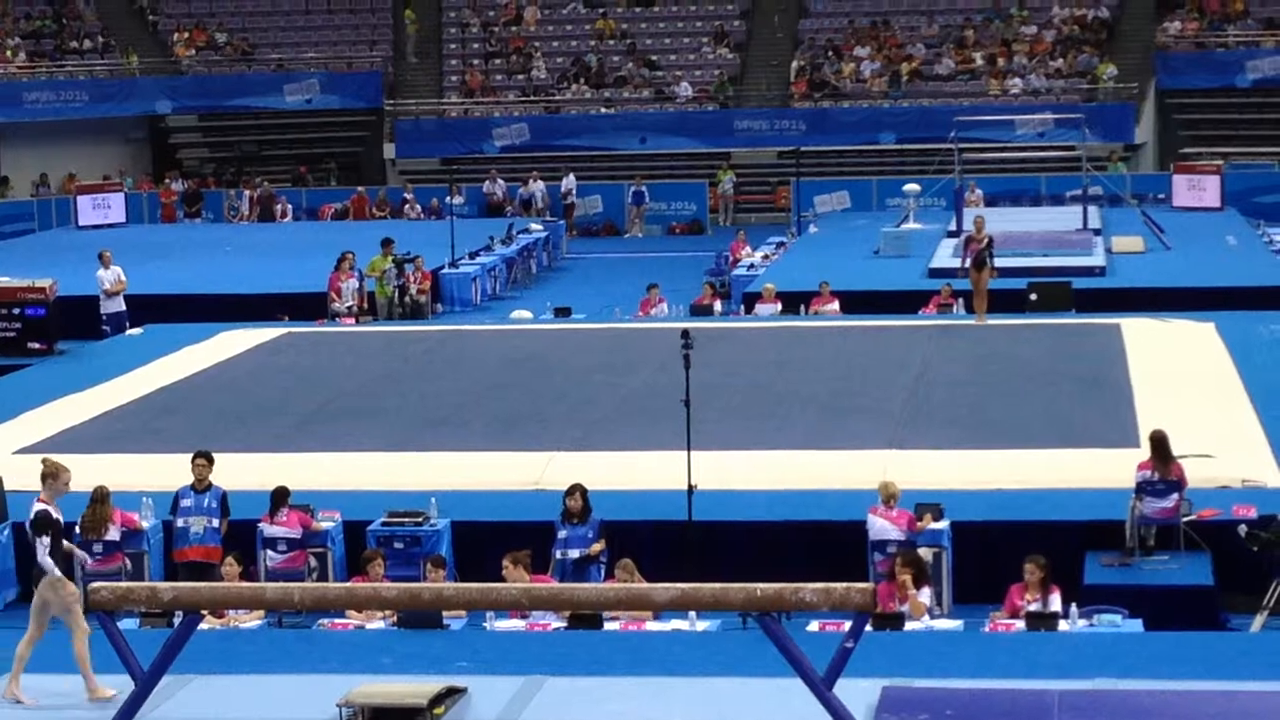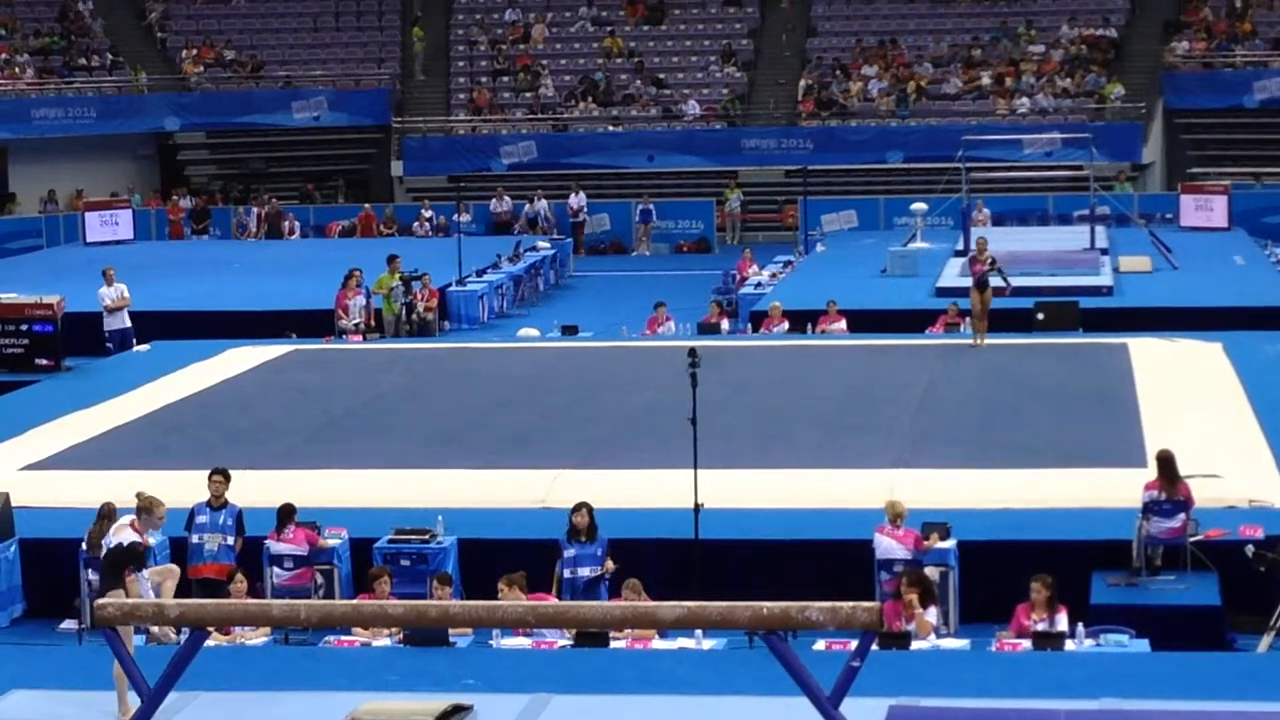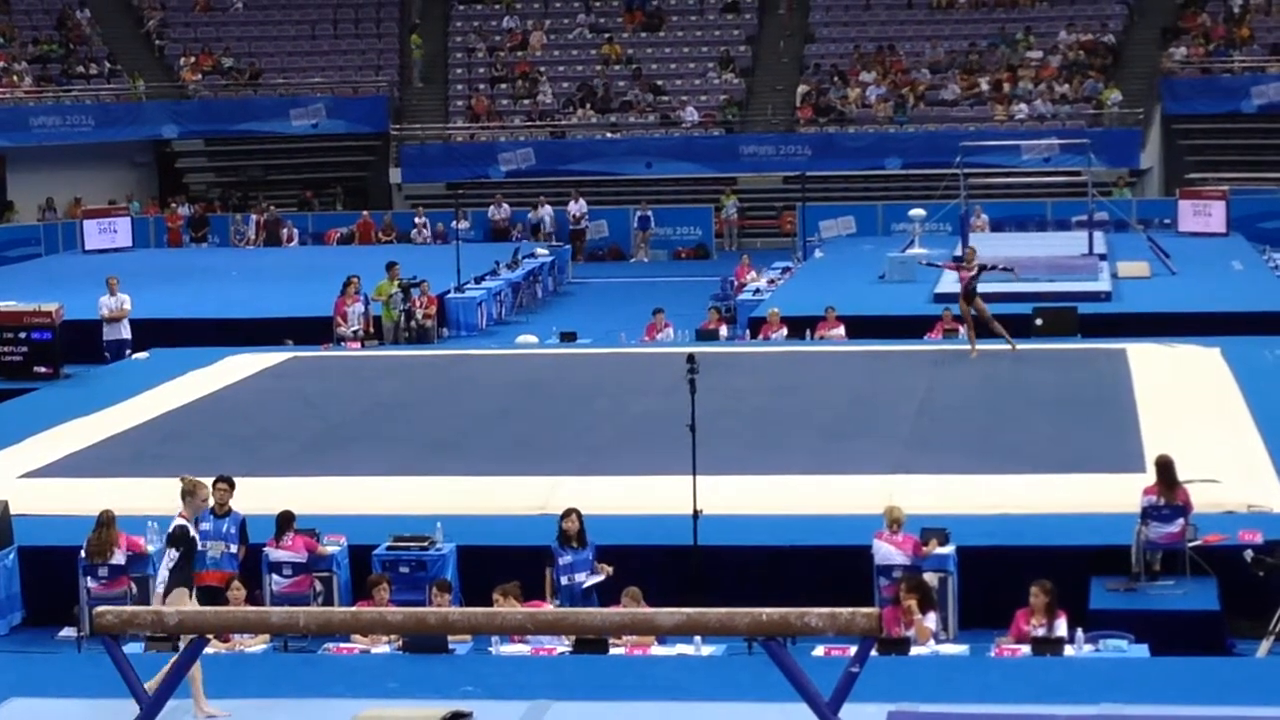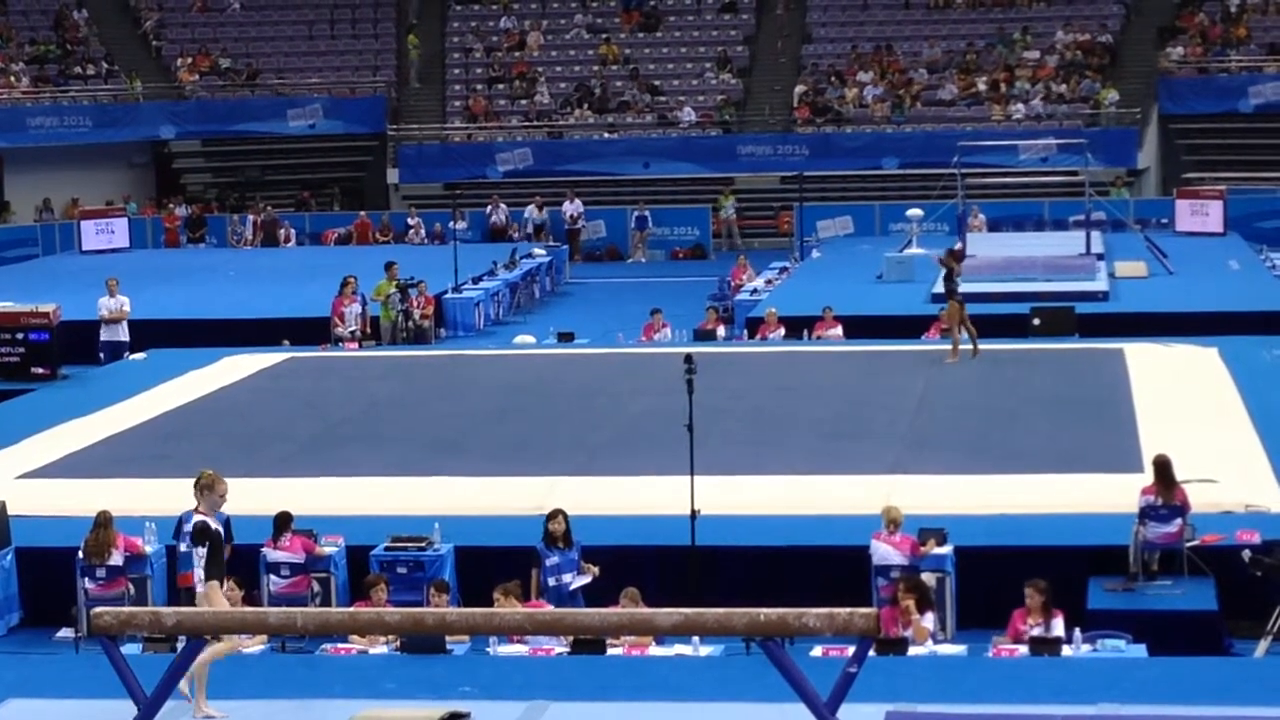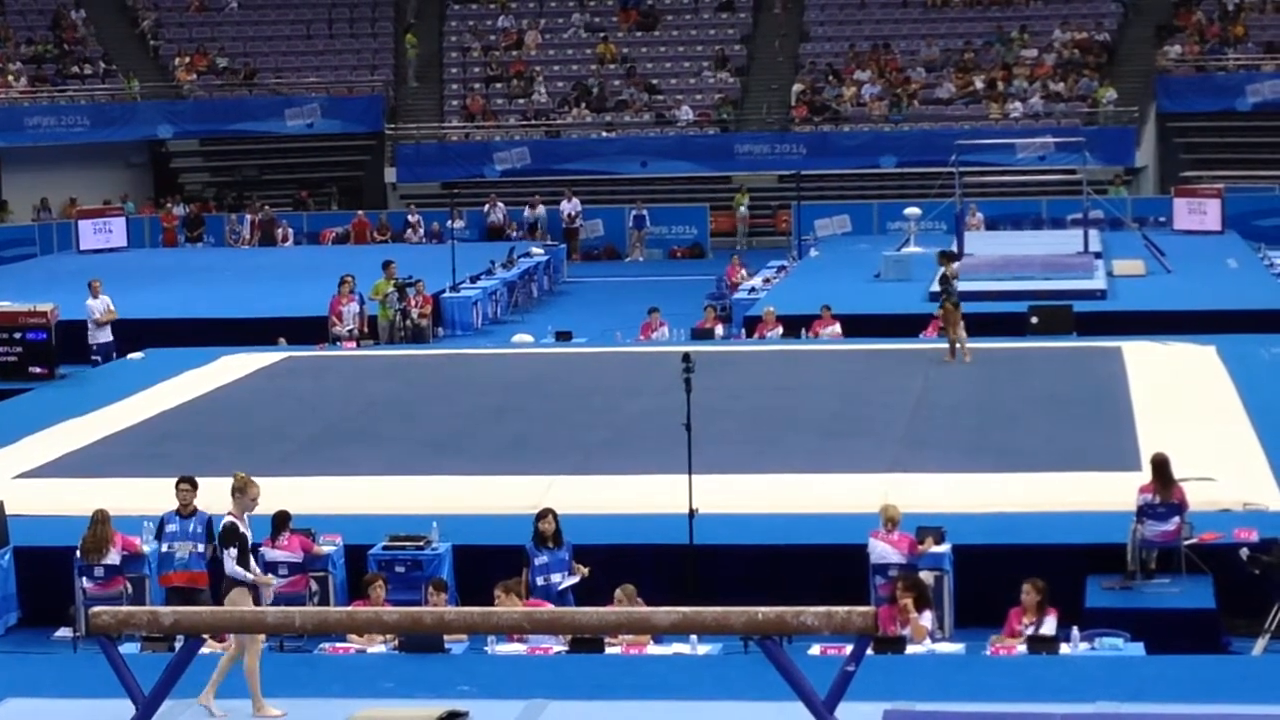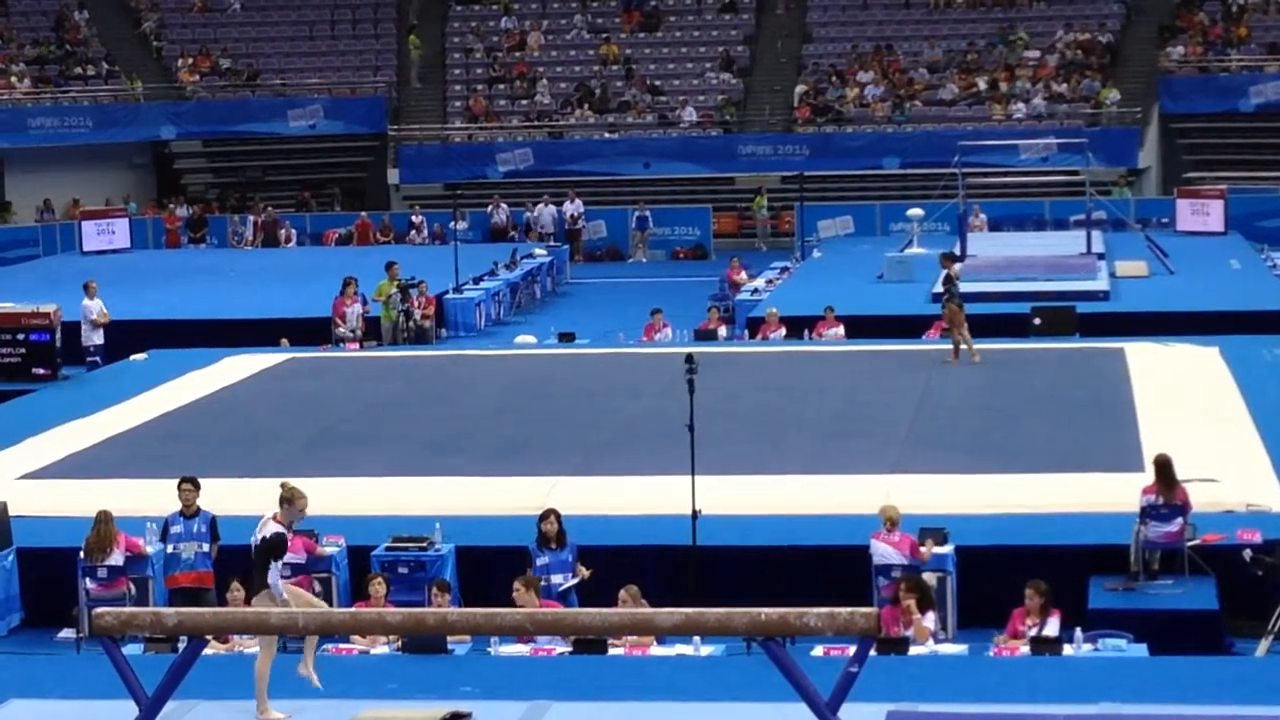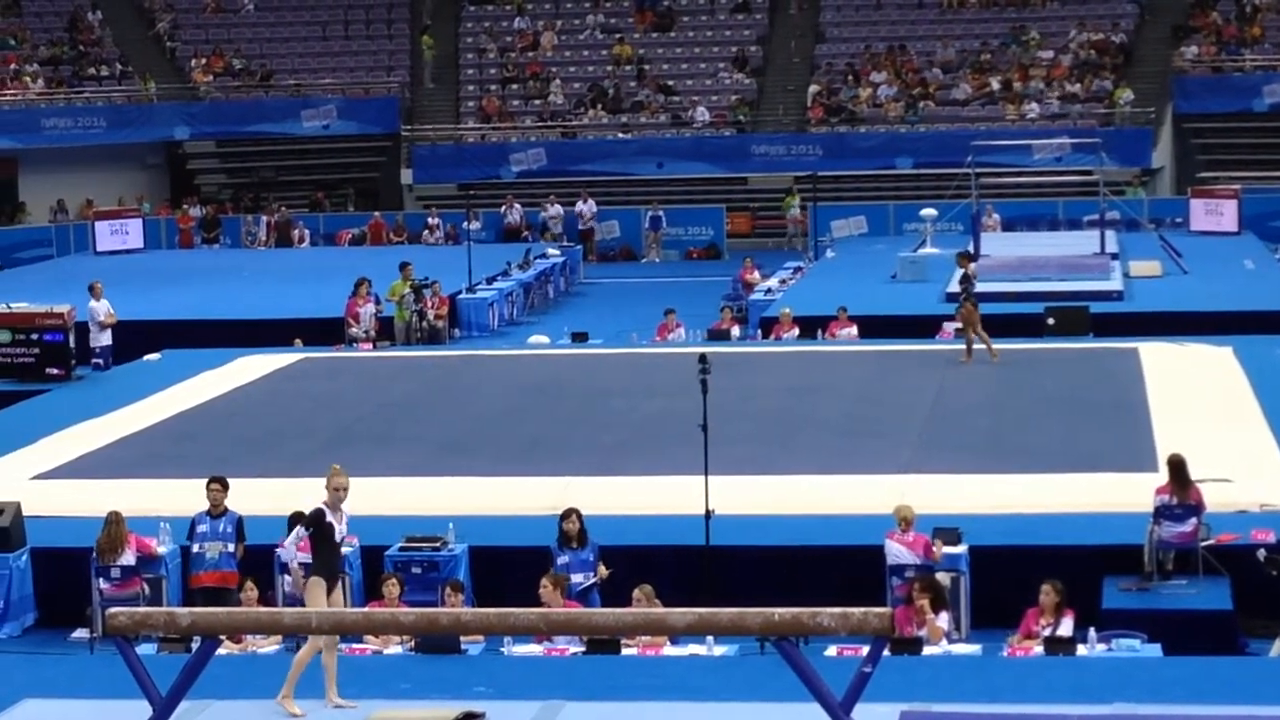
dt=0.7s
person 1, frame 1
left shoulder: (49, 505)
right shoulder: (43, 514)
right elbow: (42, 556)
left wrist: (72, 549)
right wrist: (65, 585)
left hip: (46, 578)
right hip: (49, 578)
left knee: (34, 632)
right knee: (81, 629)
left ankle: (12, 685)
right ankle: (93, 689)
person 1, frame 2
left shoulder: (126, 521)
right shoulder: (136, 546)
left elbow: (106, 544)
right elbow: (144, 587)
left hip: (120, 582)
right hip: (114, 590)
left knee: (172, 570)
right knee: (125, 650)
left ankle: (163, 624)
person 1, frame 3
left shoulder: (186, 523)
right shoulder: (180, 530)
right elbow: (166, 566)
right wrist: (157, 600)
left hip: (184, 590)
right hip: (176, 593)
right ankle: (150, 689)
person 1, frame 4
left shoulder: (211, 517)
right shoulder: (201, 525)
right elbow: (198, 566)
right wrist: (201, 601)
left hip: (214, 586)
right hip: (208, 588)
left knee: (208, 644)
right knee: (231, 643)
right ankle: (187, 676)
person 1, frame 5
left shoulder: (243, 520)
right shoulder: (230, 527)
right elbow: (230, 568)
left wrist: (260, 577)
right wrist: (258, 579)
left hip: (243, 589)
right hip: (236, 592)
left knee: (239, 648)
right knee: (253, 649)
left ankle: (208, 694)
person 1, frame 6
left shoulder: (269, 519)
right shoulder: (278, 537)
left elbow: (254, 543)
right elbow: (273, 578)
right wrist: (287, 603)
left hip: (271, 585)
right hip: (265, 592)
left knee: (322, 610)
right knee: (268, 651)
left ankle: (307, 664)
person 1, frame 7
left shoulder: (344, 516)
right shoulder: (318, 514)
right elbow: (291, 542)
right wrist: (294, 571)
left hip: (335, 580)
right hip: (317, 579)
left knee: (332, 641)
right knee: (316, 641)
left ankle: (331, 696)
right ankle: (286, 695)
